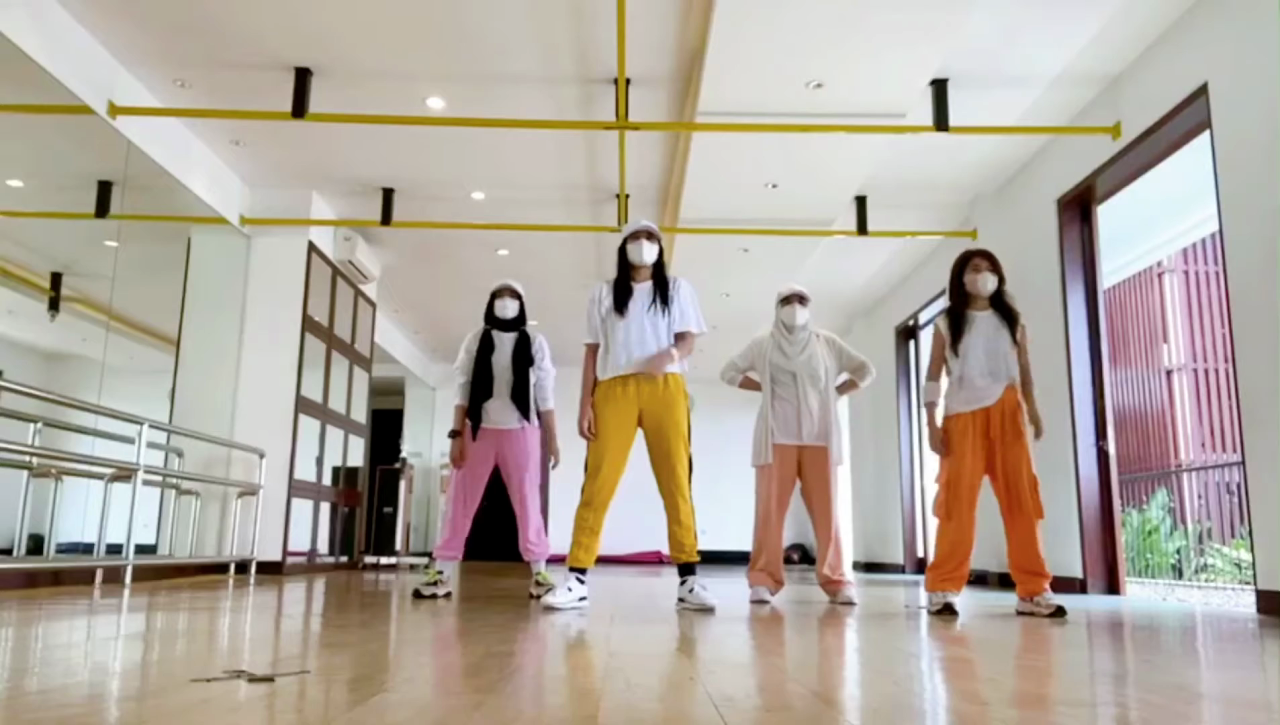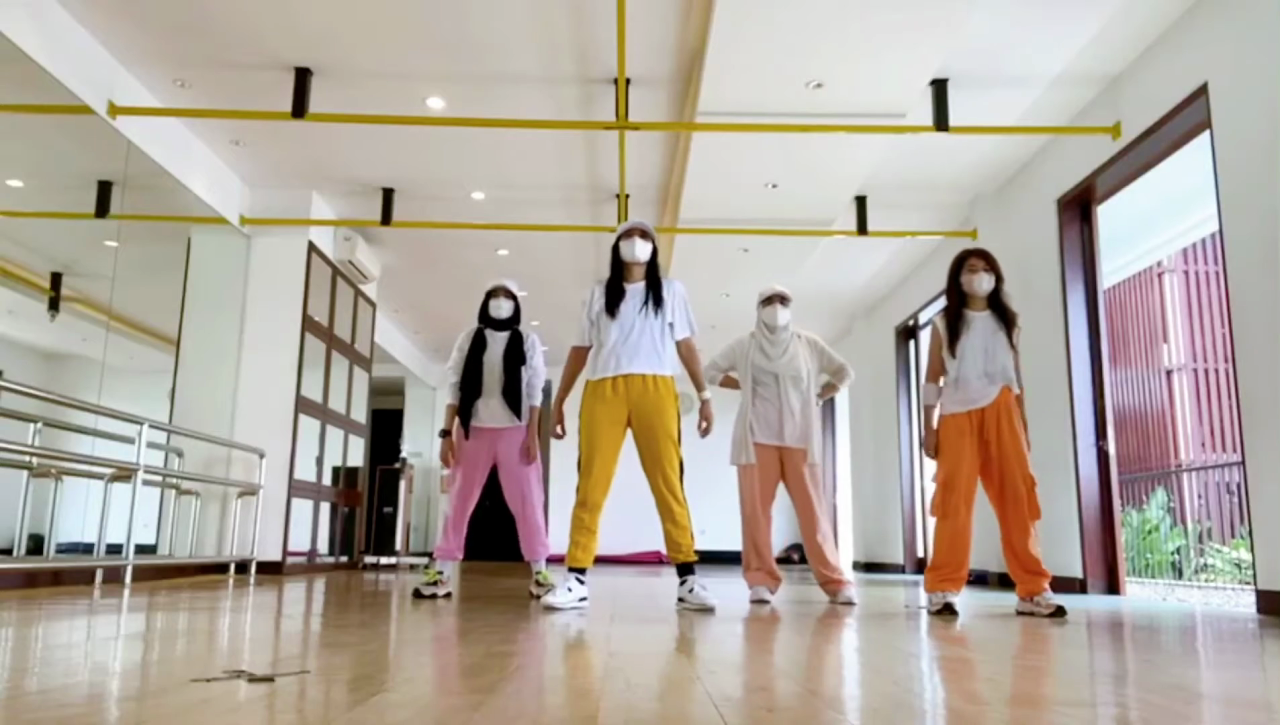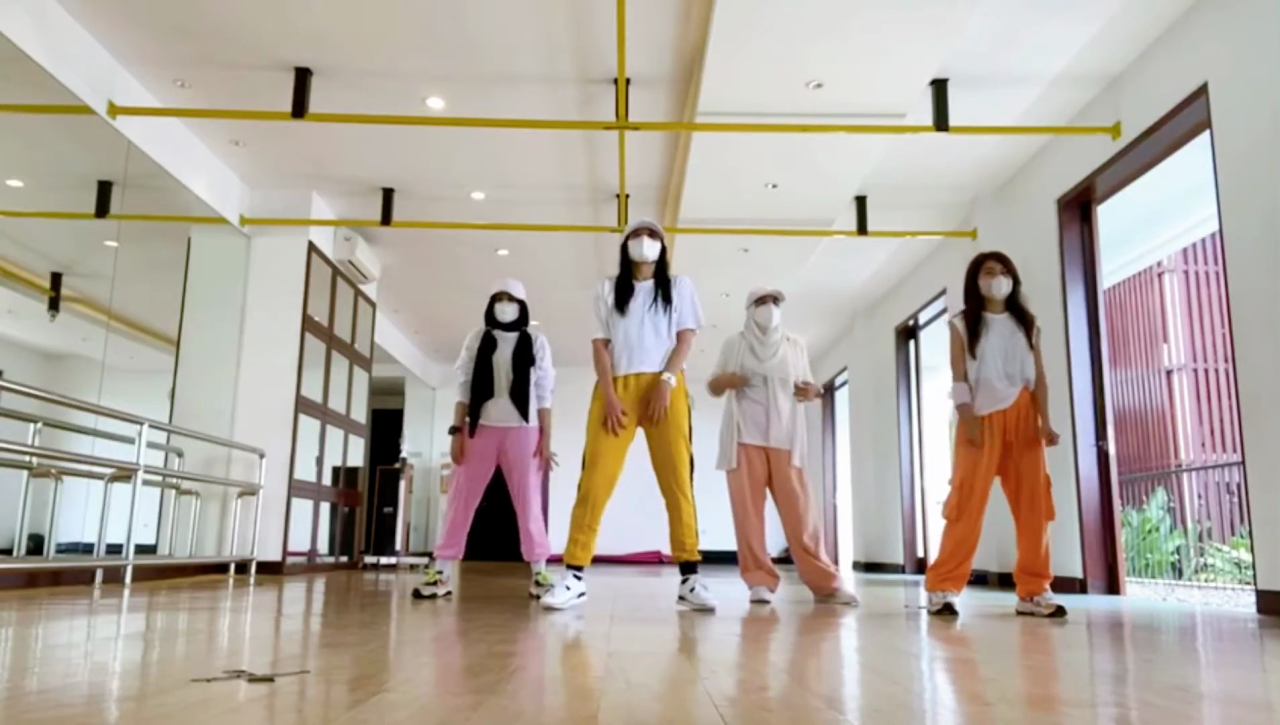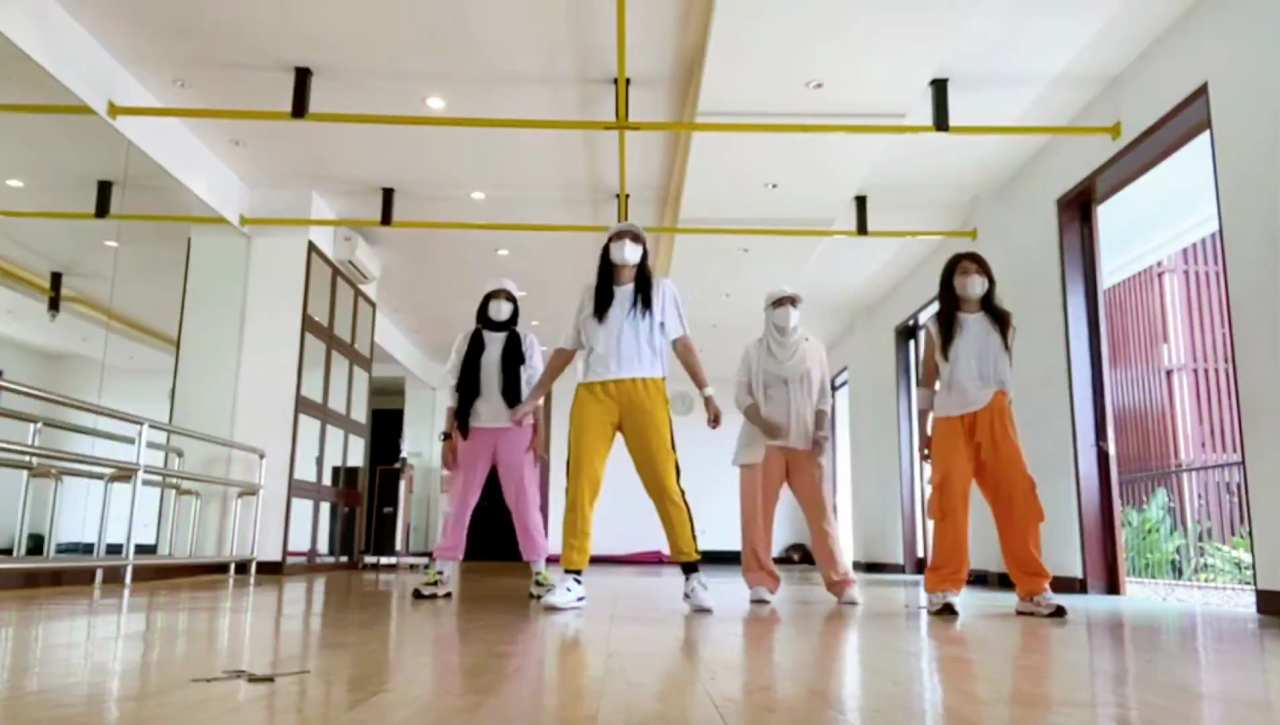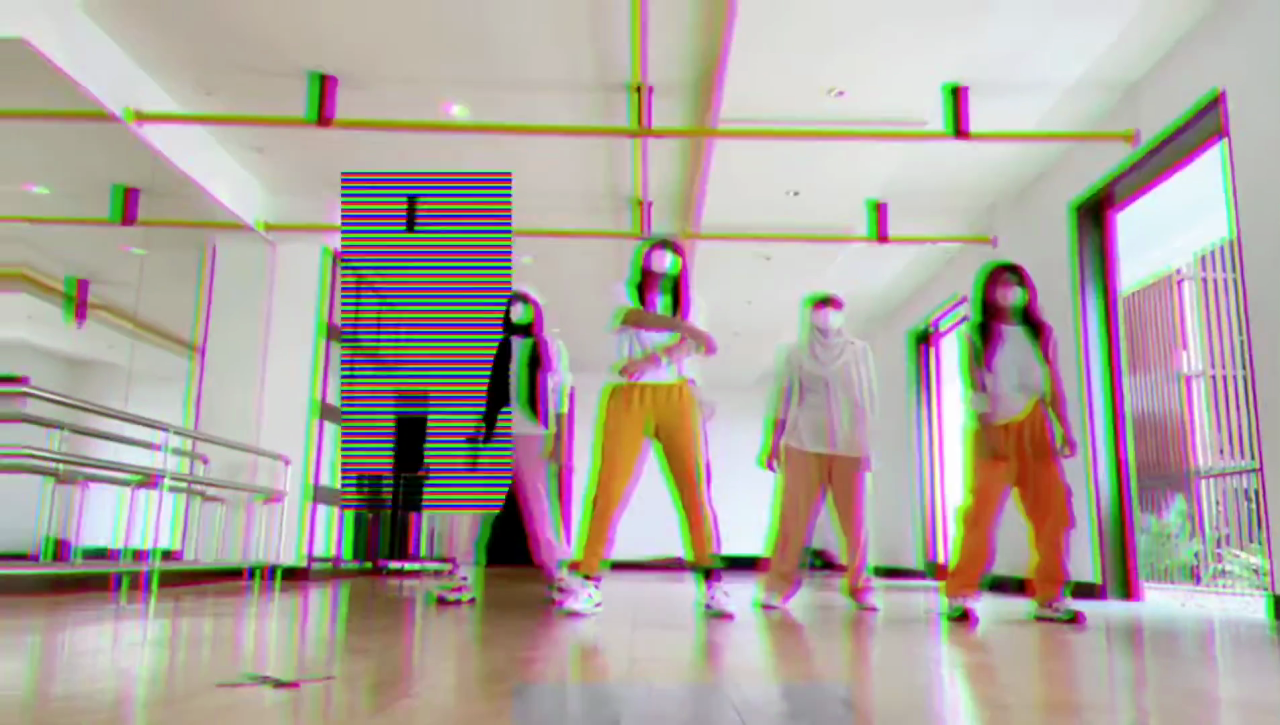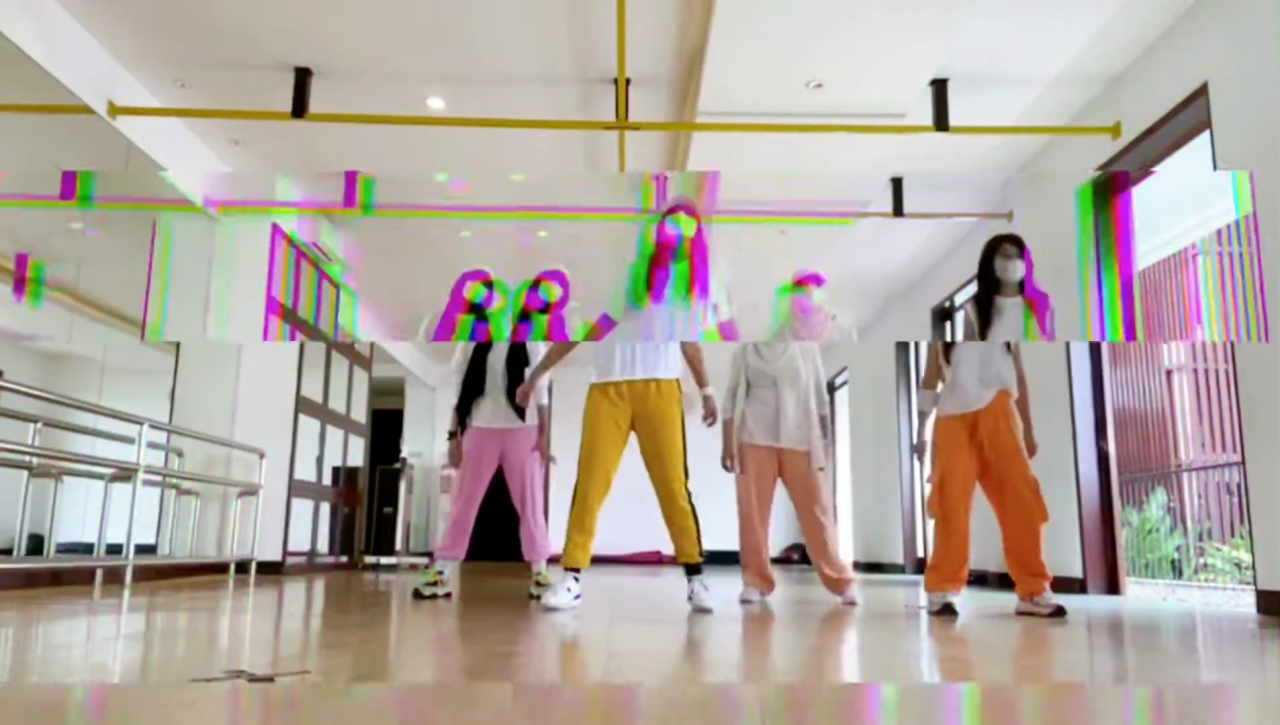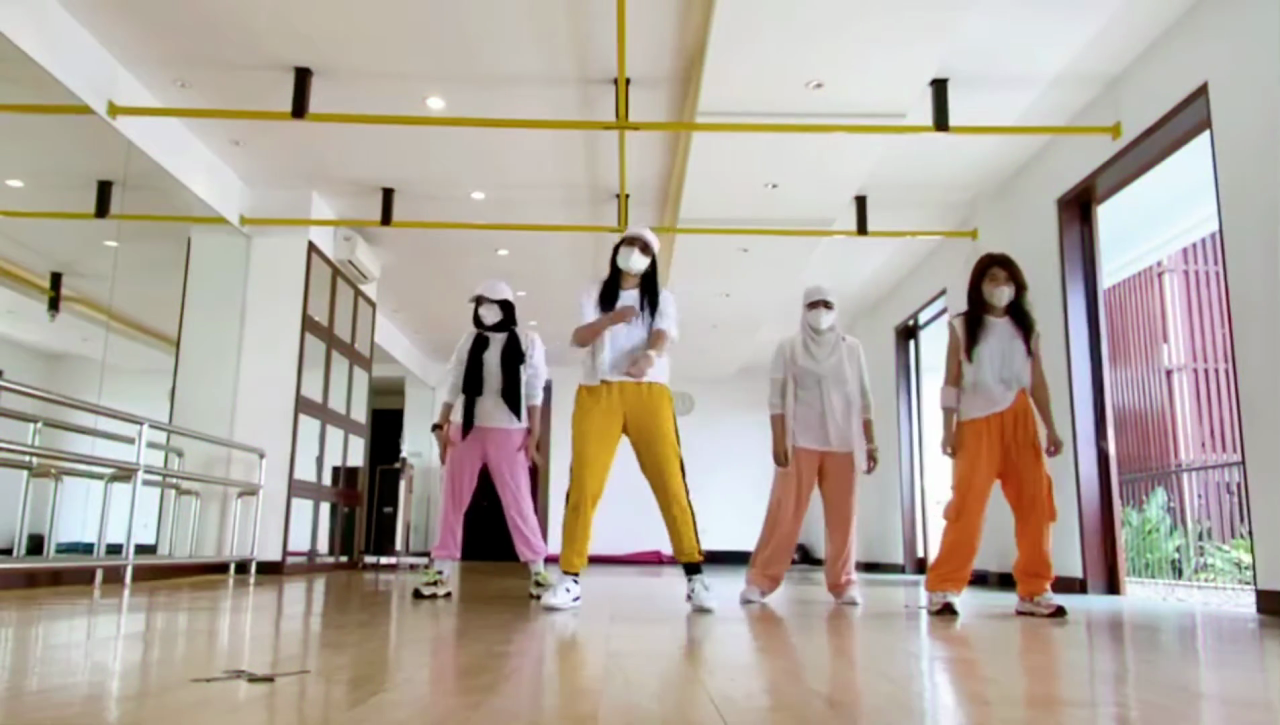
dt=0.7s
person 1, frame 1
left shoulder: (677, 289)
right shoulder: (605, 293)
left elbow: (687, 340)
right elbow: (592, 351)
left wrist: (665, 356)
right wrist: (585, 403)
left hip: (665, 389)
right hip: (614, 392)
left knee: (676, 482)
right knee: (598, 482)
left ankle: (688, 580)
right ankle: (577, 579)
person 1, frame 2
left shoulder: (670, 290)
right shoulder: (599, 294)
left elbow: (685, 346)
right elbow: (580, 350)
left wrist: (703, 395)
right wrist: (558, 403)
left hip: (655, 389)
right hip: (603, 391)
left knee: (668, 481)
right knee: (591, 483)
left ankle: (687, 579)
right ankle: (576, 580)
person 1, frame 3
left shoulder: (679, 286)
right shoulder: (608, 289)
left elbow: (686, 338)
right elbow: (600, 345)
left wrist: (666, 381)
right wrist: (609, 395)
left hip: (664, 390)
right hip: (616, 391)
left knee: (678, 480)
right knee: (596, 479)
left ankle: (689, 578)
right ankle: (574, 576)
person 1, frame 4
left shoulder: (660, 290)
right shoulder: (590, 295)
left elbow: (680, 343)
right elbow: (567, 348)
left wrist: (706, 392)
right wrist: (536, 394)
left hip: (644, 392)
right hip: (594, 395)
left knee: (664, 481)
right knee: (581, 486)
left ankle: (692, 576)
right ankle: (572, 579)
person 1, frame 5
left shoulder: (687, 297)
right shoulder: (624, 293)
left elbow: (692, 348)
right elbow: (632, 318)
left wrist: (650, 358)
right wrist: (686, 329)
left hip: (676, 397)
right hip: (628, 398)
left knee: (694, 491)
right knee: (609, 490)
left ankle: (713, 585)
right ankle: (588, 583)
person 1, frame 6
left shoulder: (674, 287)
left elbow: (688, 343)
right elbow: (569, 335)
left wrist: (707, 391)
right wrist: (536, 375)
left hip: (660, 392)
right hip: (607, 392)
left knee: (673, 485)
right knee: (590, 483)
left ankle: (695, 578)
right ankle: (571, 579)
person 1, frame 7
left shoulder: (662, 298)
right shoulder: (595, 294)
left elbow: (664, 335)
right elbow: (580, 338)
left wrist: (647, 357)
right wrist: (611, 319)
left hip: (649, 394)
right hip: (597, 396)
left knee: (671, 486)
right knee: (584, 486)
left ankle: (695, 577)
right ankle: (570, 578)
person 2, frame 1
left shoulder: (1012, 321)
right shoulder: (947, 323)
left elbow: (1026, 374)
right elbow: (933, 377)
left wrist: (1032, 408)
right wrist: (932, 422)
left hip: (1007, 414)
right hip: (963, 416)
left knee: (1022, 498)
right knee: (958, 500)
left ankle: (1033, 590)
right ankle: (943, 588)
person 2, frame 2
left shoulder: (1008, 323)
right shoulder: (944, 324)
left elbow: (1015, 377)
right elbow: (932, 378)
left wrist: (1024, 426)
right wrist: (928, 426)
left hip: (1002, 414)
right hip: (959, 417)
left knee: (1017, 498)
right knee: (954, 501)
left ankle: (1032, 590)
right ankle: (942, 588)
person 2, frame 3
left shoulder: (1027, 324)
right shoulder: (962, 325)
left elbow: (1038, 378)
right elbow: (959, 379)
left wrist: (1044, 420)
right wrist: (970, 421)
left hip: (1022, 417)
right hip: (980, 419)
left knee: (1033, 502)
right knee: (968, 502)
left ankle: (1033, 590)
right ankle: (943, 587)
person 2, frame 4
left shoulder: (1004, 324)
right shoulder: (938, 328)
left elbow: (1009, 378)
right elbow: (927, 380)
left wrist: (1011, 424)
right wrist: (922, 429)
left hip: (996, 419)
right hip: (953, 421)
left knee: (1018, 500)
right knee: (951, 503)
left ankle: (1033, 590)
right ankle: (943, 589)
person 2, frame 5
left shoulder: (1042, 334)
right shoulder: (978, 335)
left elbow: (1054, 385)
right elbow: (976, 387)
left wrist: (1065, 428)
right wrist: (987, 431)
left hip: (1035, 426)
right hip: (996, 428)
left knee: (1053, 510)
right knee: (984, 509)
left ankle: (1050, 597)
right ankle: (960, 593)
person 2, frame 6
left shoulder: (1017, 314)
left elbow: (1018, 376)
right elbow: (930, 380)
left wrist: (1028, 427)
right wrist: (921, 429)
left hip: (1000, 415)
right hip: (955, 419)
left knee: (1020, 500)
right knee: (951, 504)
left ankle: (1032, 590)
right ankle: (942, 588)
person 2, frame 7
left shoulder: (1026, 328)
right shoulder: (961, 327)
left elbow: (1036, 381)
right elbow: (951, 382)
left wrist: (1050, 426)
right wrist: (948, 429)
left hip: (1019, 420)
right hip: (976, 422)
left knee: (1034, 503)
right knee: (967, 504)
left ankle: (1034, 590)
right ankle: (943, 587)
person 3, frame 1
left shoulder: (826, 343)
right shoulder: (763, 345)
left elbow: (865, 370)
right elbow: (729, 372)
left wrist: (837, 393)
right wrist: (762, 387)
left hip: (818, 437)
right hip: (777, 437)
left knee: (825, 509)
right knee: (770, 508)
left ankle: (835, 581)
right ankle: (763, 580)
person 3, frame 2
left shoulder: (808, 344)
right shoulder: (744, 345)
left elbow: (844, 372)
right elbow: (711, 371)
left wrist: (819, 397)
right wrist: (743, 386)
left hip: (799, 438)
right hip: (757, 438)
left knee: (812, 510)
right knee: (756, 509)
left ankle: (835, 581)
right ankle: (761, 580)
person 3, frame 3
left shoulder: (795, 346)
right shoulder: (735, 344)
left elbow: (807, 386)
right elbow: (713, 387)
left wrist: (813, 392)
right wrist: (725, 381)
left hip: (785, 440)
right hip: (745, 439)
left knee: (799, 511)
right knee: (748, 510)
left ankle: (825, 581)
right ankle: (759, 580)
person 3, frame 4
left shoulder: (814, 349)
right shoulder: (754, 351)
left elbow: (824, 396)
right elbow: (742, 396)
left wrist: (822, 431)
right wrist: (763, 421)
left hip: (806, 443)
right hip: (764, 442)
left knee: (820, 512)
right knee: (758, 512)
left ankle: (840, 581)
right ankle: (761, 581)
person 3, frame 5
left shoulder: (858, 351)
right shoulder: (795, 353)
left elbow: (869, 401)
right elbow: (783, 401)
left wrist: (872, 448)
right wrist: (774, 443)
left hip: (849, 447)
right hip: (803, 445)
left knee: (854, 520)
right knee: (793, 517)
left ankle: (860, 588)
right ankle: (778, 585)
person 3, frame 6
left shoulder: (807, 347)
right shoulder: (744, 352)
left elbow: (820, 396)
right elbow: (732, 401)
left wrist: (825, 441)
right wrist: (727, 443)
left hip: (801, 441)
right hip: (755, 441)
left knee: (815, 510)
right knee: (753, 511)
left ankle: (839, 580)
right ankle: (756, 581)
person 3, frame 7
left shoulder: (851, 348)
right shoulder: (788, 349)
left elbow: (863, 399)
right elbow: (777, 399)
left wrist: (870, 442)
right wrist: (778, 441)
left hip: (842, 444)
right hip: (799, 442)
left knee: (843, 514)
right knee: (785, 512)
left ankle: (842, 582)
right ankle: (760, 579)
person 4, frame 1
left shoulder: (535, 342)
right shoulder: (476, 340)
left elbow: (544, 393)
right elbow: (463, 389)
left wrist: (552, 437)
right wrist: (456, 434)
left hip: (521, 430)
right hip: (479, 429)
left knee: (527, 501)
right knee: (460, 499)
left ankle: (538, 572)
right ankle: (442, 572)
person 4, frame 2
left shoulder: (528, 342)
right shoulder: (469, 339)
left elbow: (535, 391)
right elbow: (455, 388)
left wrist: (533, 433)
right wrist: (446, 433)
left hip: (514, 430)
right hip: (474, 430)
left knee: (527, 500)
right knee: (460, 500)
left ankle: (539, 572)
right ankle: (441, 572)
person 4, frame 3
left shoulder: (536, 342)
right shoulder: (477, 339)
left elbow: (544, 394)
right elbow: (465, 387)
left wrist: (546, 438)
right wrist: (457, 430)
left hip: (521, 429)
right hip: (480, 428)
left knee: (528, 501)
right knee: (461, 497)
left ankle: (539, 572)
right ankle: (442, 571)
person 4, frame 4
left shoulder: (525, 342)
right shoulder: (468, 341)
left elbow: (536, 391)
right elbow: (456, 390)
left wrist: (538, 433)
right wrist: (449, 435)
left hip: (515, 431)
right hip: (474, 430)
left knee: (525, 501)
right knee: (461, 499)
left ankle: (539, 571)
right ankle: (444, 572)
person 4, frame 5
left shoulder: (549, 348)
right shoulder: (496, 347)
left elbow: (559, 398)
right elbow: (484, 396)
left wrist: (560, 440)
right wrist: (473, 439)
left hip: (535, 437)
right hip: (500, 436)
left knee: (540, 511)
left ankle: (558, 579)
right ankle: (464, 578)
person 4, frame 6
left shoulder: (531, 347)
right shoulder: (475, 343)
left elbow: (541, 393)
right elbow: (462, 390)
left wrist: (546, 436)
right wrist: (455, 433)
left hip: (521, 432)
right hip: (480, 430)
left knee: (531, 505)
right knee: (464, 503)
left ankle: (539, 573)
right ankle: (442, 572)
person 4, frame 7
left shoulder: (528, 341)
right shoulder: (469, 341)
left elbow: (534, 391)
right elbow: (453, 386)
left wrist: (533, 433)
right wrist: (441, 425)
left hip: (508, 431)
right hip: (465, 428)
left knee: (518, 500)
right knee: (453, 500)
left ankle: (537, 571)
right ankle: (441, 572)
